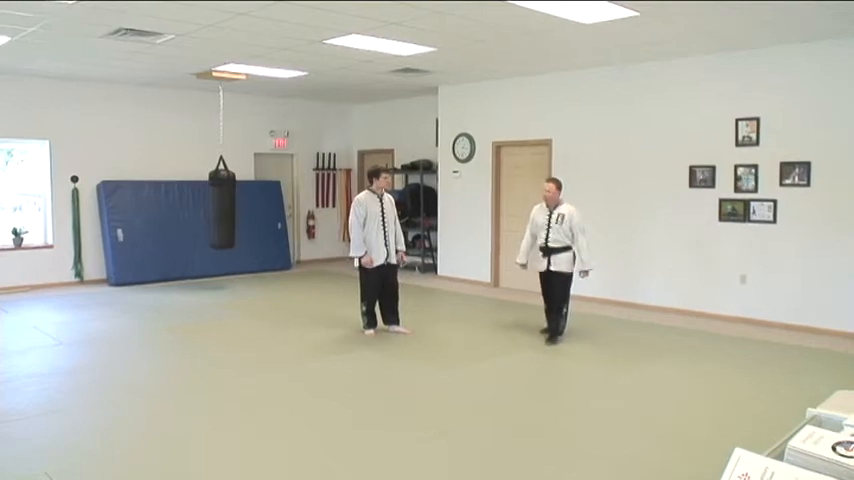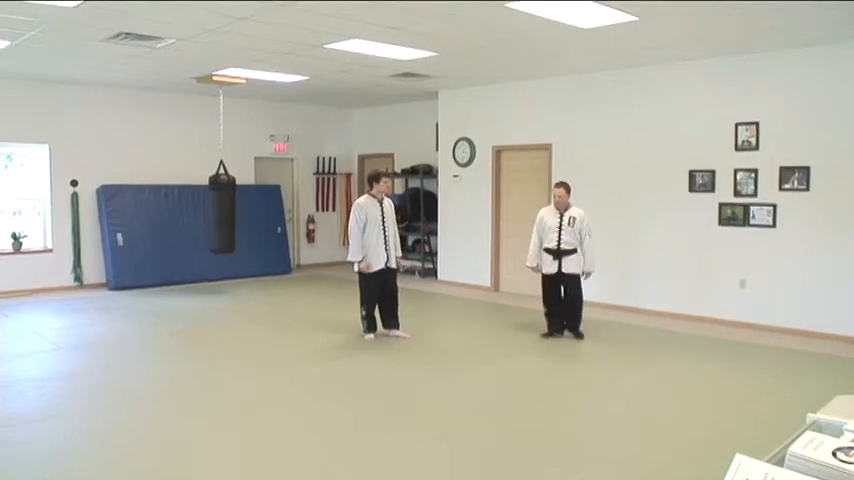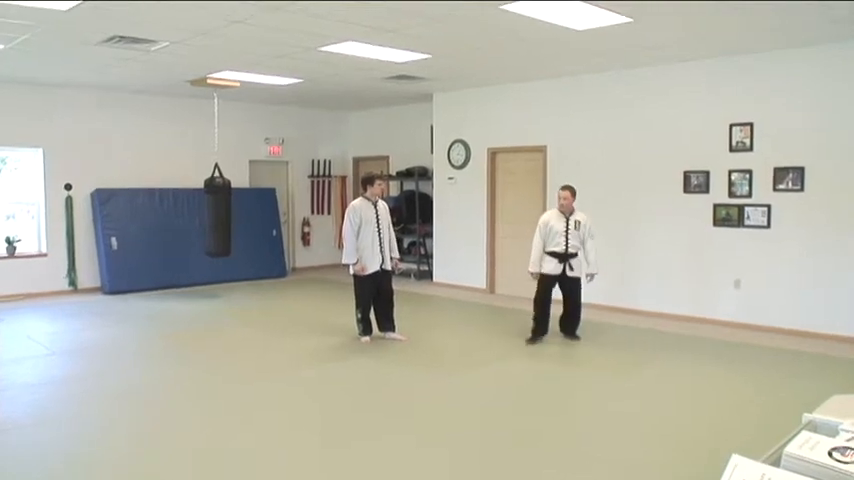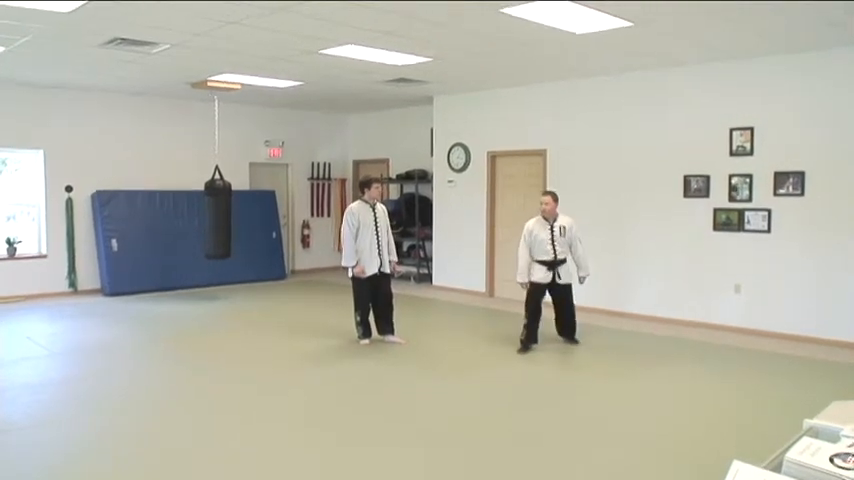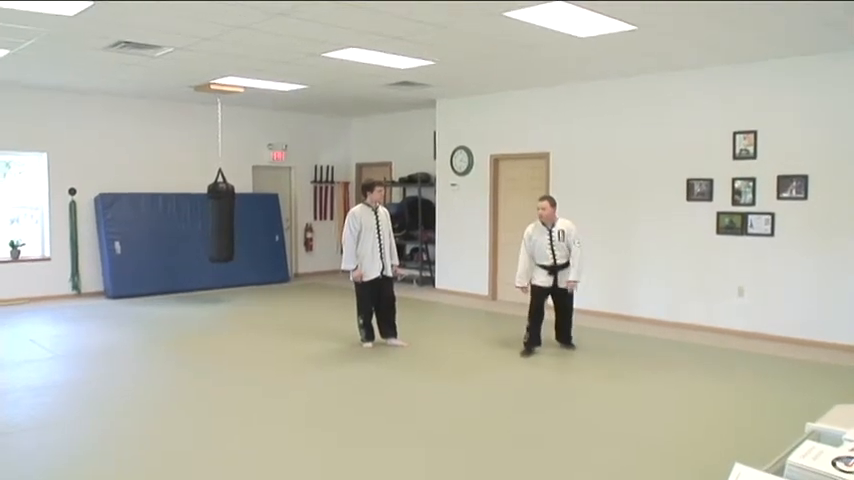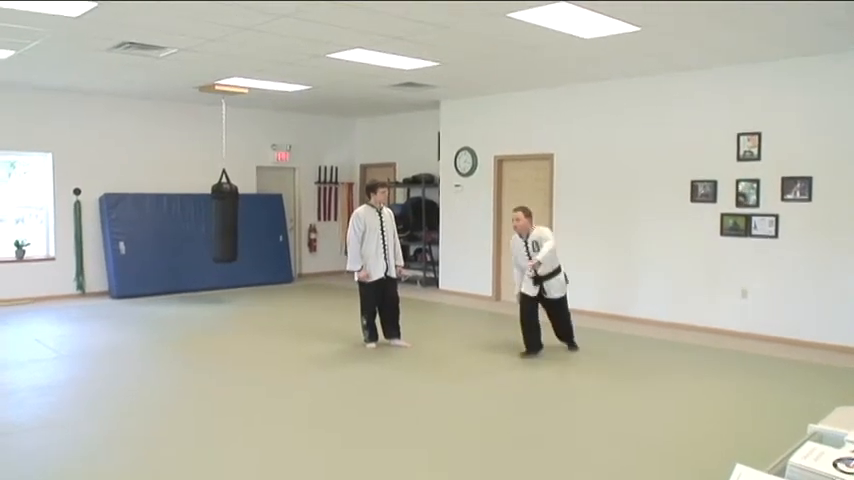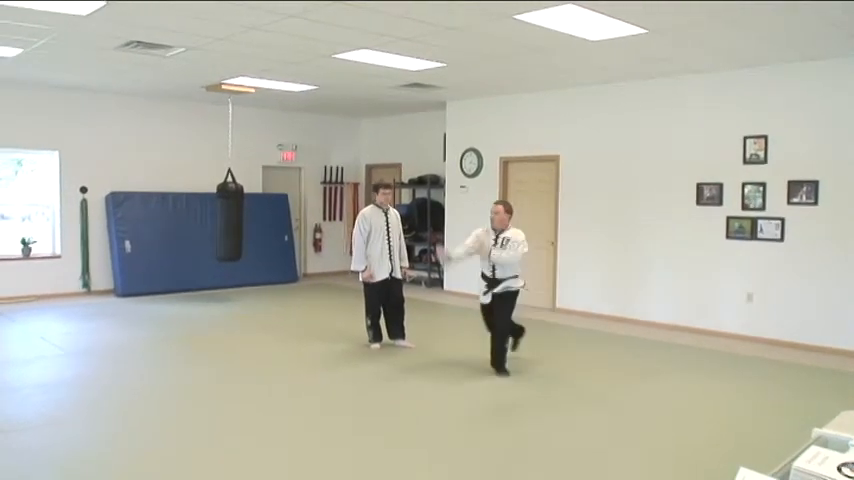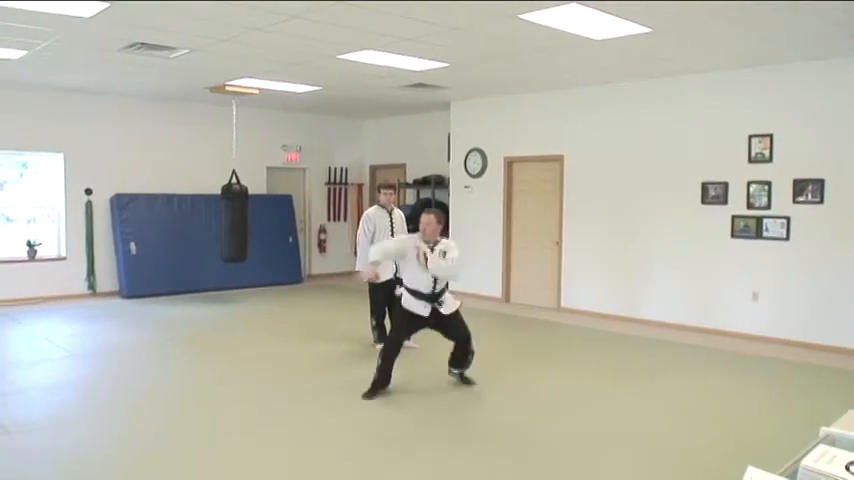
dt=0.4s
person 1, frame 1
left shoulder: (389, 199)
right shoulder: (361, 200)
left elbow: (395, 224)
right elbow: (356, 228)
left wrist: (400, 248)
right wrist: (362, 254)
left hip: (389, 255)
right hip: (370, 256)
left knee: (391, 290)
right knee: (369, 292)
left ankle: (392, 322)
right ankle: (369, 324)
person 1, frame 2
left shoulder: (389, 203)
right shoulder: (361, 204)
right elbow: (355, 233)
left wrist: (397, 254)
right wrist: (360, 258)
left hip: (388, 259)
right hip: (370, 260)
left knee: (390, 294)
right knee: (369, 296)
left ankle: (392, 327)
right ankle: (369, 329)
person 1, frame 3
left shoulder: (383, 206)
right shoulder: (355, 207)
left elbow: (389, 232)
right elbow: (349, 235)
left wrist: (394, 255)
right wrist: (354, 261)
left hip: (383, 261)
right hip: (365, 263)
left knee: (386, 296)
right knee: (364, 299)
left ankle: (388, 329)
right ankle: (365, 331)
person 1, frame 4
left shoulder: (382, 209)
right shoulder: (353, 210)
left elbow: (388, 235)
right elbow: (348, 238)
left wrist: (392, 259)
right wrist: (354, 263)
left hip: (382, 264)
right hip: (363, 265)
left knee: (385, 299)
right knee: (362, 302)
left ankle: (387, 332)
right ankle: (364, 334)
person 1, frame 5
left shoulder: (384, 212)
right shoulder: (355, 213)
left elbow: (390, 238)
right elbow: (349, 241)
left wrist: (394, 262)
right wrist: (353, 267)
left hip: (384, 268)
right hip: (365, 269)
left knee: (387, 302)
right knee: (365, 306)
left ankle: (390, 335)
right ankle: (367, 337)
person 1, frame 6
left shoulder: (388, 213)
right shoulder: (360, 214)
left elbow: (394, 239)
right elbow: (353, 242)
left wrist: (398, 263)
right wrist: (359, 268)
left hip: (388, 268)
right hip: (369, 269)
left knee: (391, 303)
right knee: (369, 306)
left ankle: (393, 336)
right ankle: (370, 338)
person 1, frame 7
left shoulder: (395, 214)
right shoulder: (366, 214)
left elbow: (400, 240)
right elbow: (358, 242)
left wrist: (404, 264)
right wrist: (363, 268)
left hip: (394, 269)
right hip: (374, 270)
left knee: (396, 304)
right knee: (373, 307)
left ankle: (398, 336)
right ankle: (375, 338)
person 1, frame 8
left shoulder: (399, 214)
right shoulder: (370, 215)
right elbow: (363, 242)
right wrist: (367, 268)
left hip: (398, 269)
right hip: (379, 270)
right knee: (378, 307)
right ankle: (380, 339)
person 2, frame 1
left shoulder: (570, 212)
right shoulder: (537, 210)
left elbow: (580, 238)
right elbow: (530, 235)
left wrist: (584, 264)
right wrist: (523, 257)
left hip: (562, 259)
right hip: (544, 258)
left knee: (560, 297)
right knee: (548, 296)
left ankle: (555, 332)
right ankle: (552, 325)
person 2, frame 2
left shoulder: (579, 215)
right shoulder: (544, 213)
left elbow: (586, 241)
right elbow: (536, 238)
left wrist: (588, 266)
right wrist: (533, 260)
left hip: (570, 261)
right hip: (549, 261)
left knee: (574, 296)
right knee: (550, 298)
left ankle: (573, 327)
right ankle: (555, 328)
person 2, frame 3
left shoulder: (582, 219)
right shoulder: (547, 217)
left elbow: (588, 245)
right elbow: (538, 242)
left wrist: (591, 268)
right wrist: (534, 267)
left hip: (572, 265)
right hip: (551, 263)
left knee: (573, 301)
right knee: (542, 297)
left ankle: (569, 330)
right ankle: (538, 332)
person 2, frame 4
left shoulder: (567, 223)
right shoulder: (531, 225)
left elbow: (576, 248)
right elbow: (524, 251)
left wrist: (582, 270)
right wrist: (523, 276)
left hip: (561, 271)
right hip: (539, 272)
left knee: (566, 306)
right knee: (532, 307)
left ankle: (568, 334)
right ankle: (527, 341)
person 2, frame 5
left shoulder: (567, 226)
right shoulder: (531, 230)
left elbow: (576, 252)
right elbow: (525, 256)
left wrist: (573, 277)
right wrist: (522, 280)
left hip: (563, 275)
right hip: (541, 275)
left knee: (565, 311)
right knee: (536, 310)
left ankle: (564, 339)
right ankle: (530, 344)
person 2, frame 6
left shoulder: (543, 233)
right shoulder: (514, 241)
left elbow: (549, 247)
right elbow: (518, 267)
left wrist: (537, 261)
right wrist: (519, 289)
left hip: (552, 281)
right hip: (531, 284)
left knee: (560, 315)
right knee: (526, 316)
left ankle: (569, 340)
right ankle: (533, 347)
person 2, frame 7
left shoulder: (517, 236)
right shoulder: (482, 233)
left elbow: (513, 258)
right elbow: (466, 248)
left wrist: (491, 254)
right wrist: (451, 255)
left hip: (508, 285)
right hip: (488, 285)
left knee: (501, 323)
right knee: (494, 322)
left ankle: (499, 363)
right ankle: (516, 331)
person 2, frame 8
left shoulder: (449, 247)
right shoulder: (408, 241)
left elbow: (450, 272)
right elbow: (382, 248)
left wrist: (427, 259)
right wrist: (374, 260)
left hip: (440, 302)
right hip: (414, 302)
left knee: (463, 337)
right knee: (394, 342)
left ankle: (457, 370)
right ankle: (380, 384)
